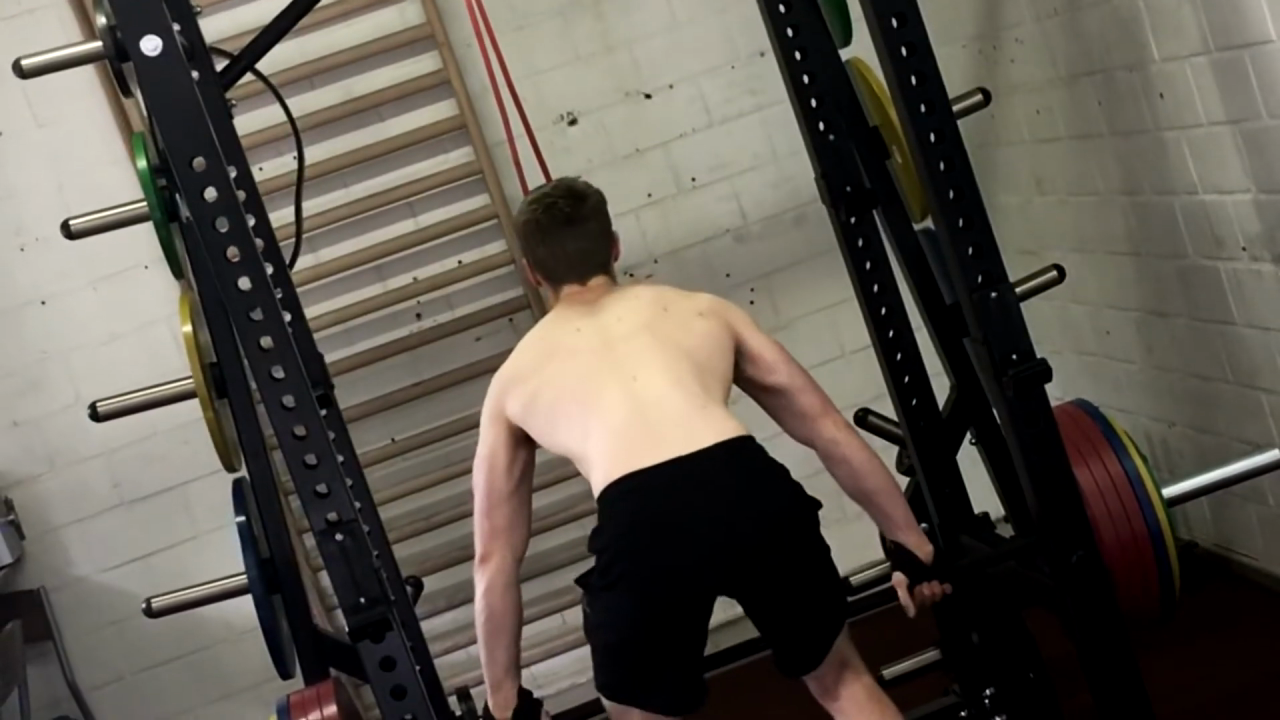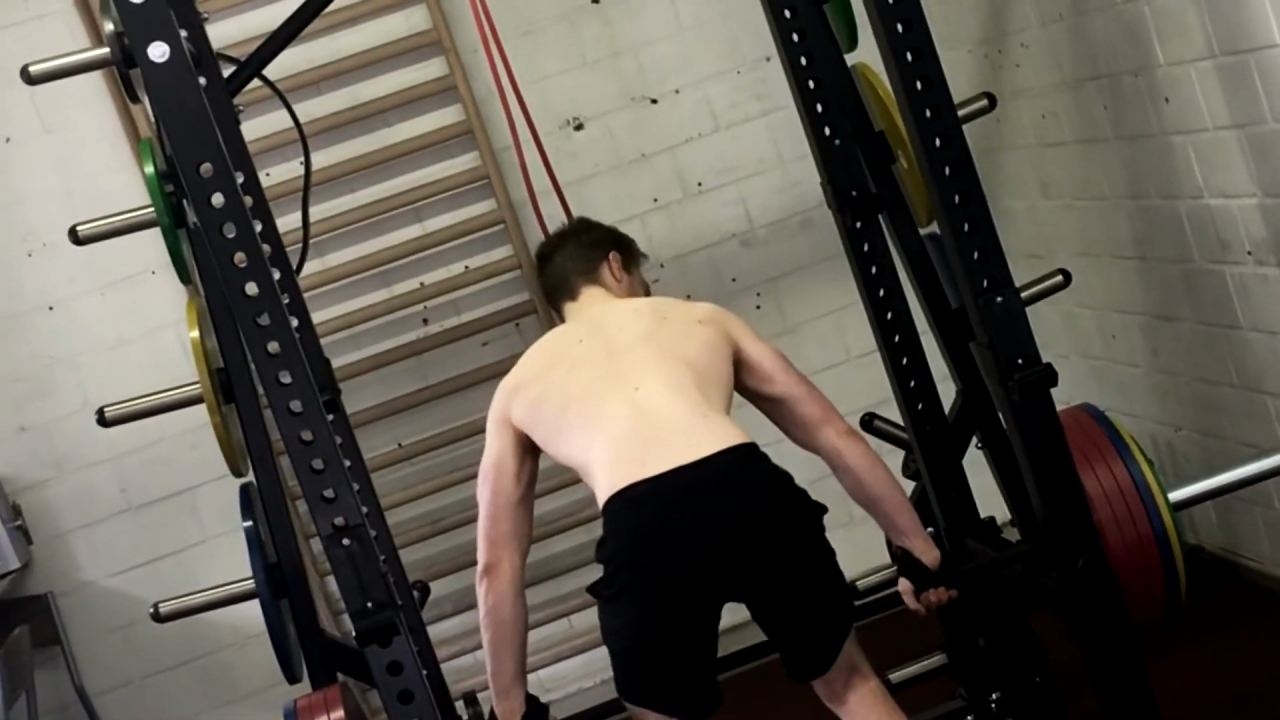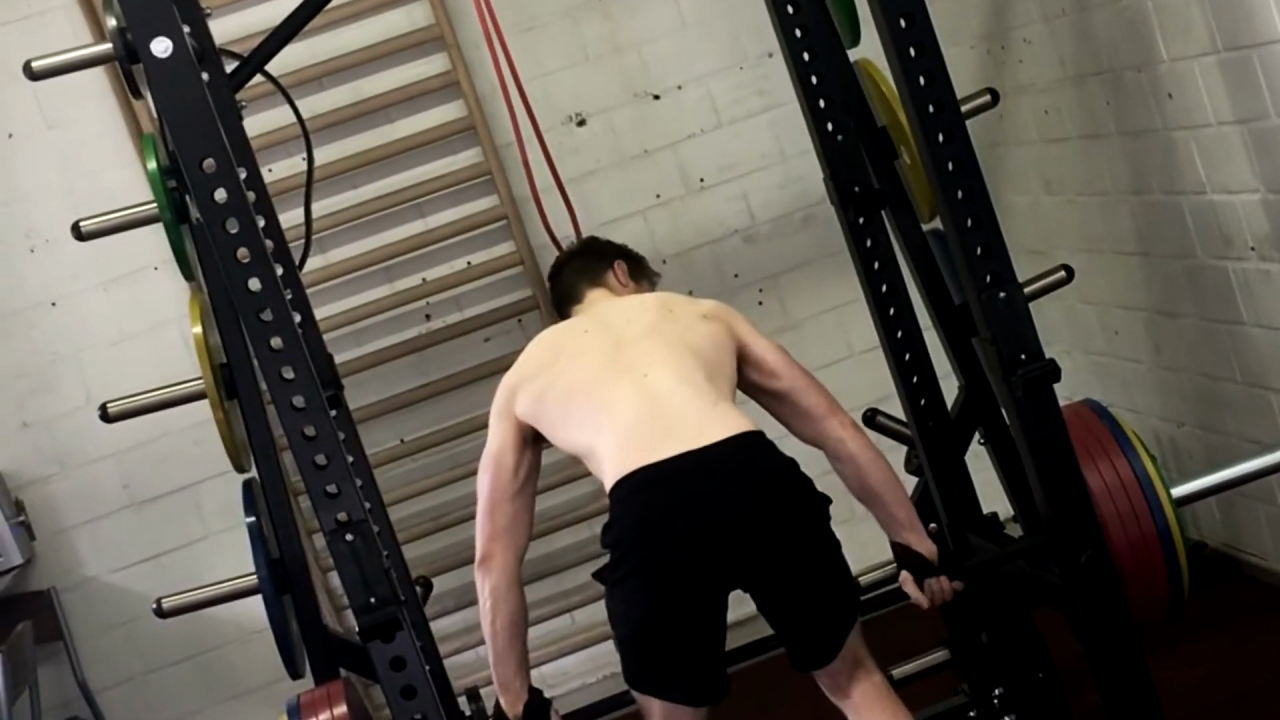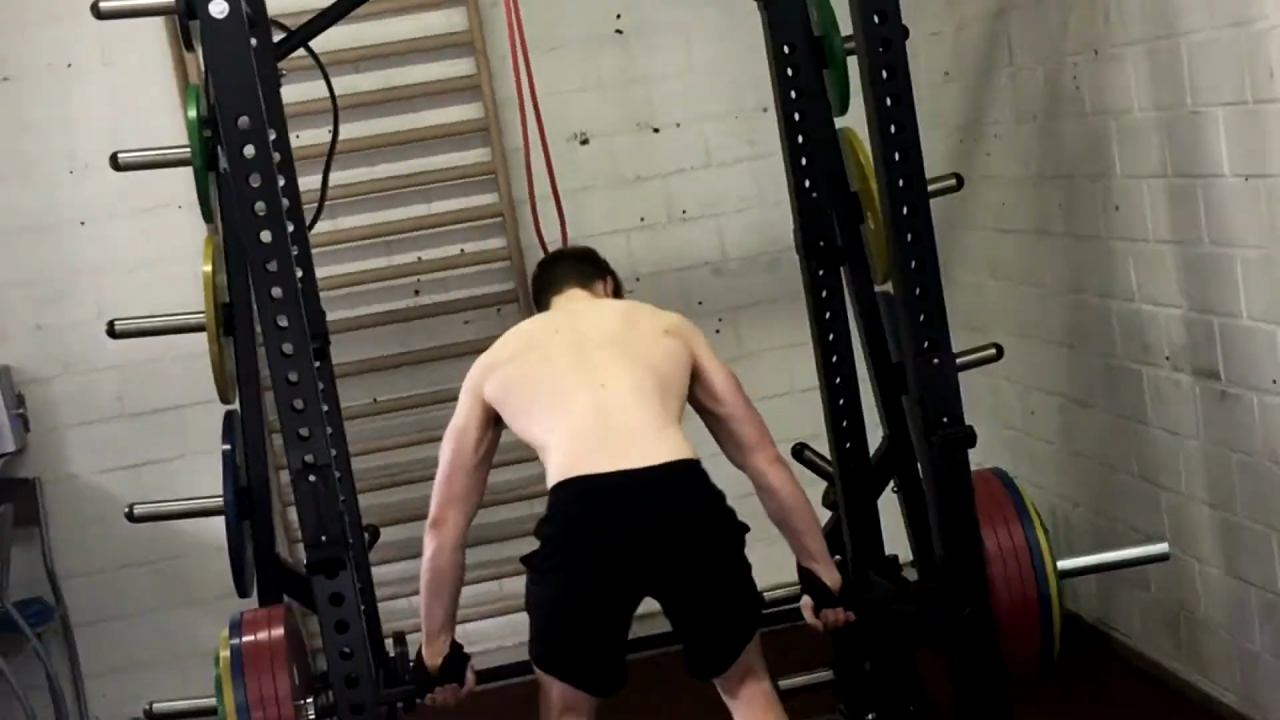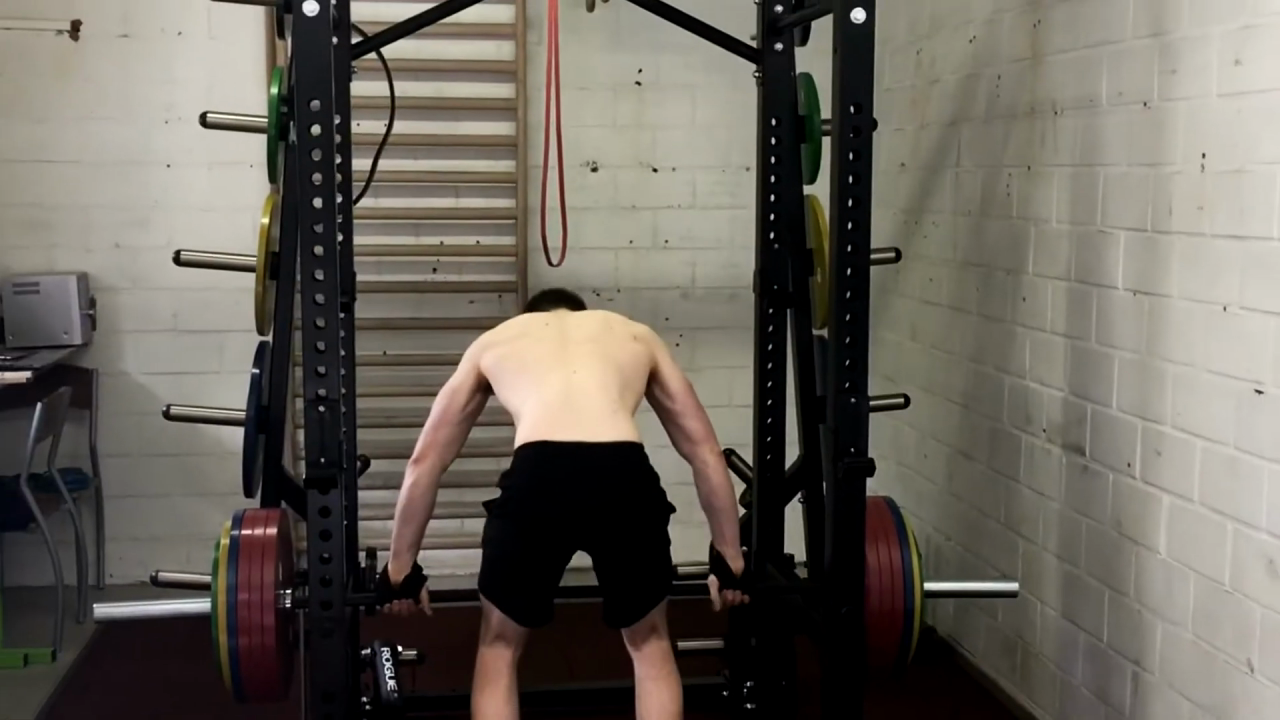
dt=0.4s
person 1, frame 1
left shoulder: (516, 376)
right shoulder: (701, 309)
left elbow: (495, 556)
right elbow: (830, 432)
right wrist: (914, 544)
left hip: (640, 530)
right hip: (752, 493)
person 1, frame 2
left shoulder: (520, 383)
right shoulder: (701, 317)
left elbow: (498, 566)
right elbow: (834, 436)
right wrist: (920, 550)
left hip: (646, 539)
right hip: (755, 499)
person 1, frame 3
left shoulder: (525, 374)
right shoulder: (703, 312)
left elbow: (495, 555)
right elbow: (837, 431)
right wrist: (918, 546)
left hip: (653, 523)
right hip: (764, 485)
right knee: (851, 675)
person 1, frame 4
left shoulder: (498, 358)
right shoulder: (665, 324)
left elbow: (446, 522)
right elbow: (763, 461)
left wrist: (438, 649)
right wrist: (823, 570)
left hip: (584, 523)
right hip: (689, 508)
person 1, frame 5
left shoulder: (496, 340)
right shoulder: (636, 334)
left elbow: (425, 461)
right elbow: (705, 453)
left wrist: (400, 570)
right wrist: (730, 559)
left hip: (537, 483)
right hip: (627, 482)
left knee: (499, 646)
right knee: (650, 643)
